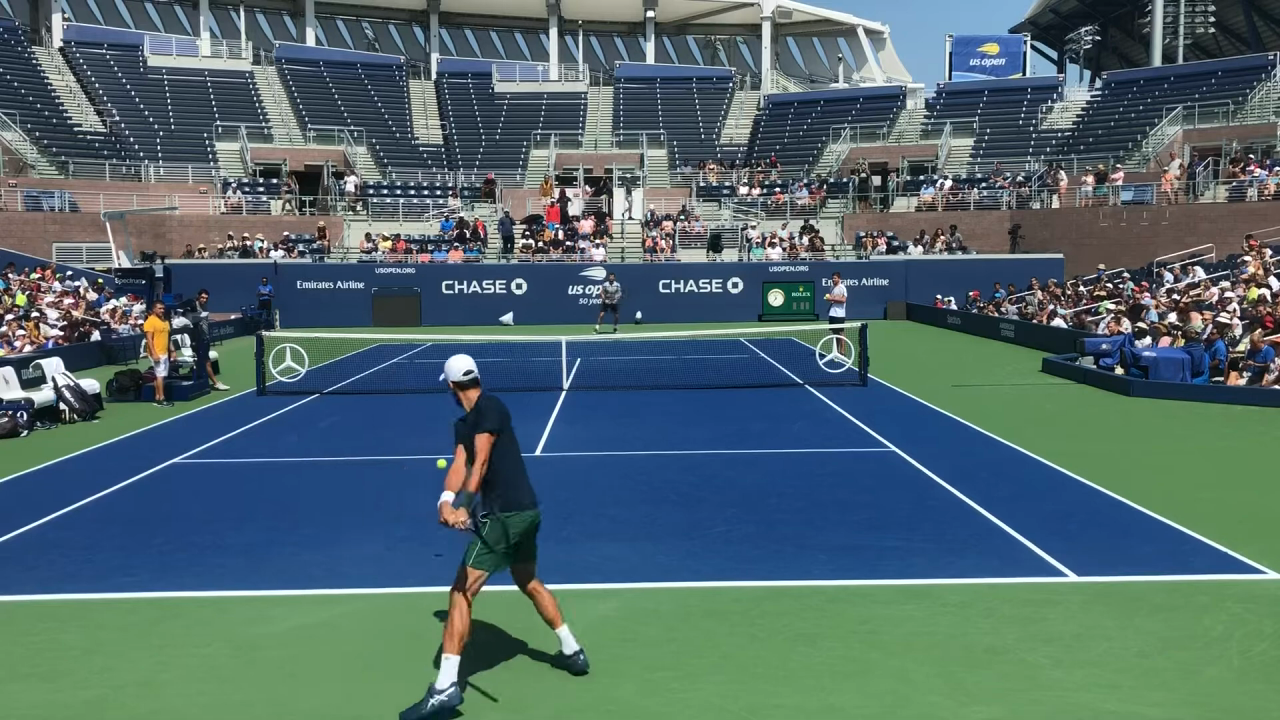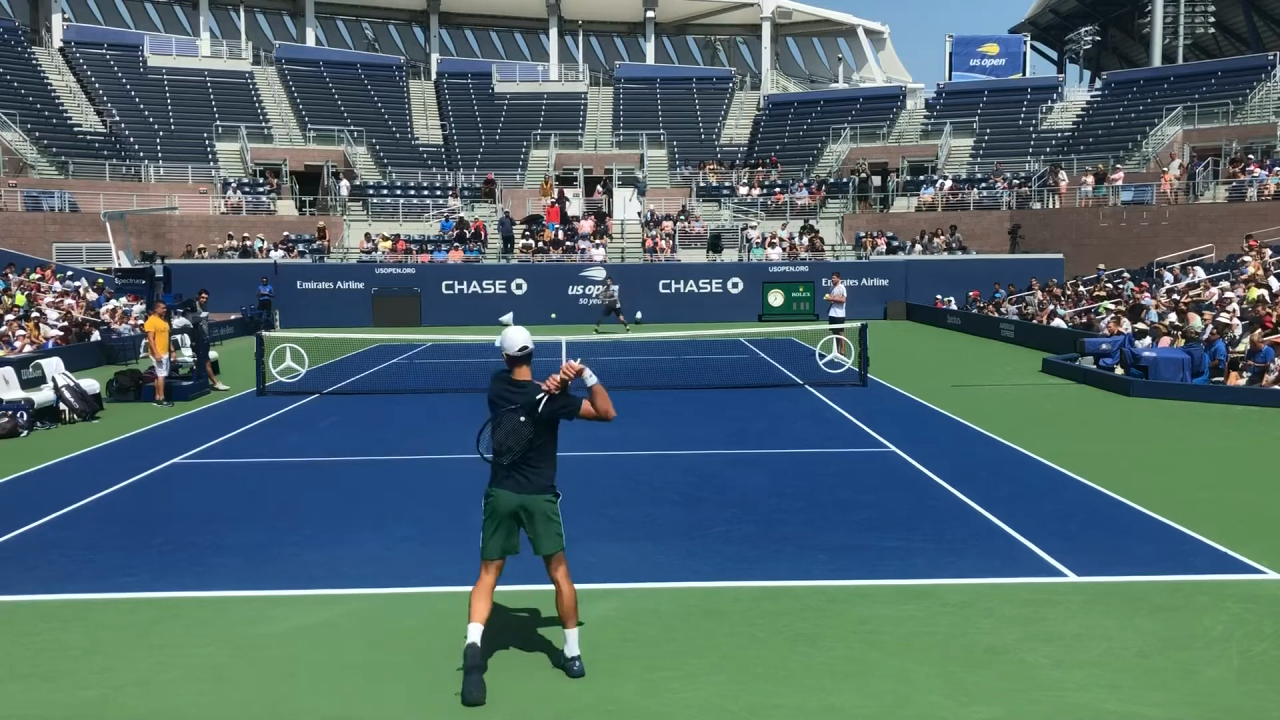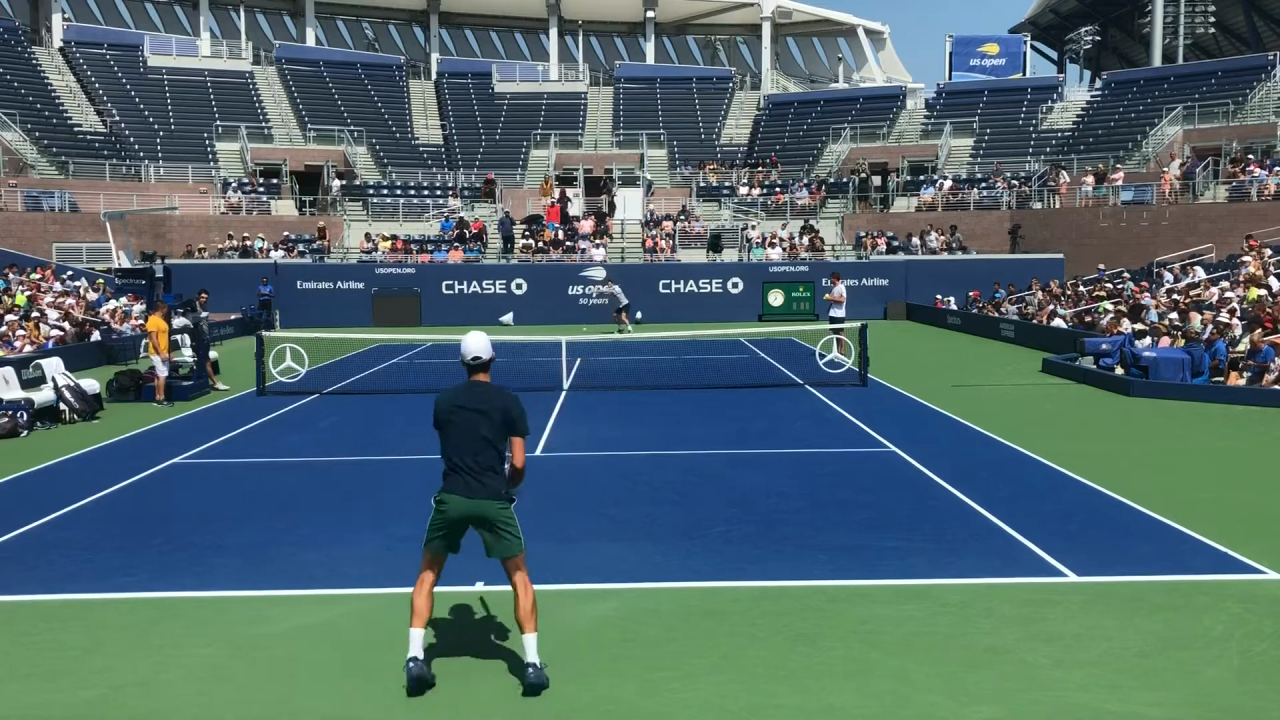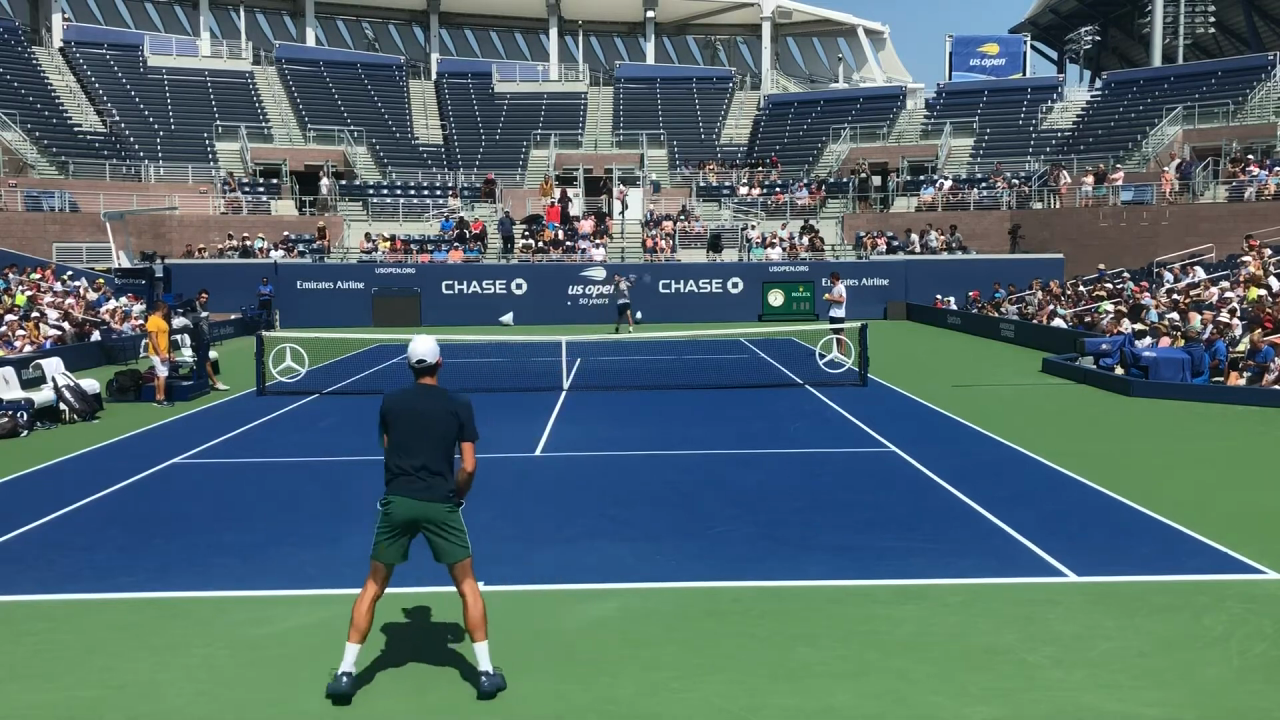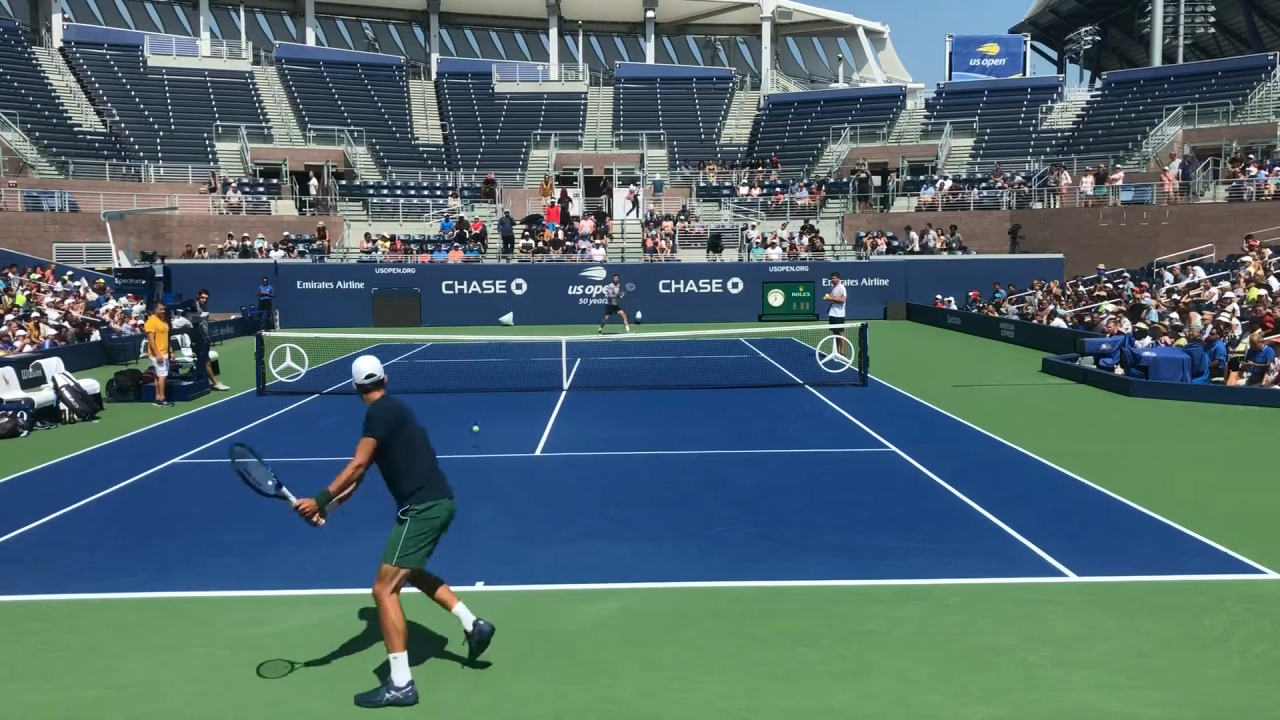
dt=0.5s
person 1, frame 1
left shoulder: (489, 407)
right shoulder: (465, 423)
left elbow: (481, 462)
right elbow: (459, 467)
left wrist: (464, 504)
right wrist: (447, 501)
left hip: (503, 514)
right hip: (525, 510)
left knee: (461, 594)
right knee: (529, 582)
left ankle: (445, 690)
right ankle: (572, 652)
person 1, frame 2
left shoulder: (496, 383)
right shoulder: (553, 398)
right elbow: (606, 413)
left wrist: (556, 379)
right wrist: (586, 373)
left hip: (501, 495)
right hip: (541, 496)
left knee: (488, 577)
right knee: (560, 574)
left ankle: (473, 644)
right ankle: (572, 655)
person 1, frame 3
left shoulder: (443, 401)
right shoulder: (509, 402)
right elbow: (518, 464)
right wrist: (509, 486)
left hip: (451, 500)
right hip: (494, 501)
left knee: (427, 575)
right knee: (519, 578)
left ankle: (416, 659)
right ankle: (532, 665)
person 1, frame 4
left shoulder: (390, 403)
right shoulder: (460, 406)
left elbow: (389, 454)
right elbow: (468, 468)
left hip: (397, 503)
right hip: (441, 504)
left knee: (373, 588)
right knee: (468, 586)
left ankle: (346, 674)
right ankle: (486, 673)
person 1, frame 5
left shoulder: (380, 412)
right shoulder: (392, 410)
left elbow: (359, 464)
right elbow: (358, 474)
left wrist: (320, 500)
right wrist: (327, 504)
left hip: (424, 508)
right hip: (439, 502)
left knee: (385, 589)
right knee: (415, 573)
left ankle: (401, 684)
right ankle: (473, 624)
